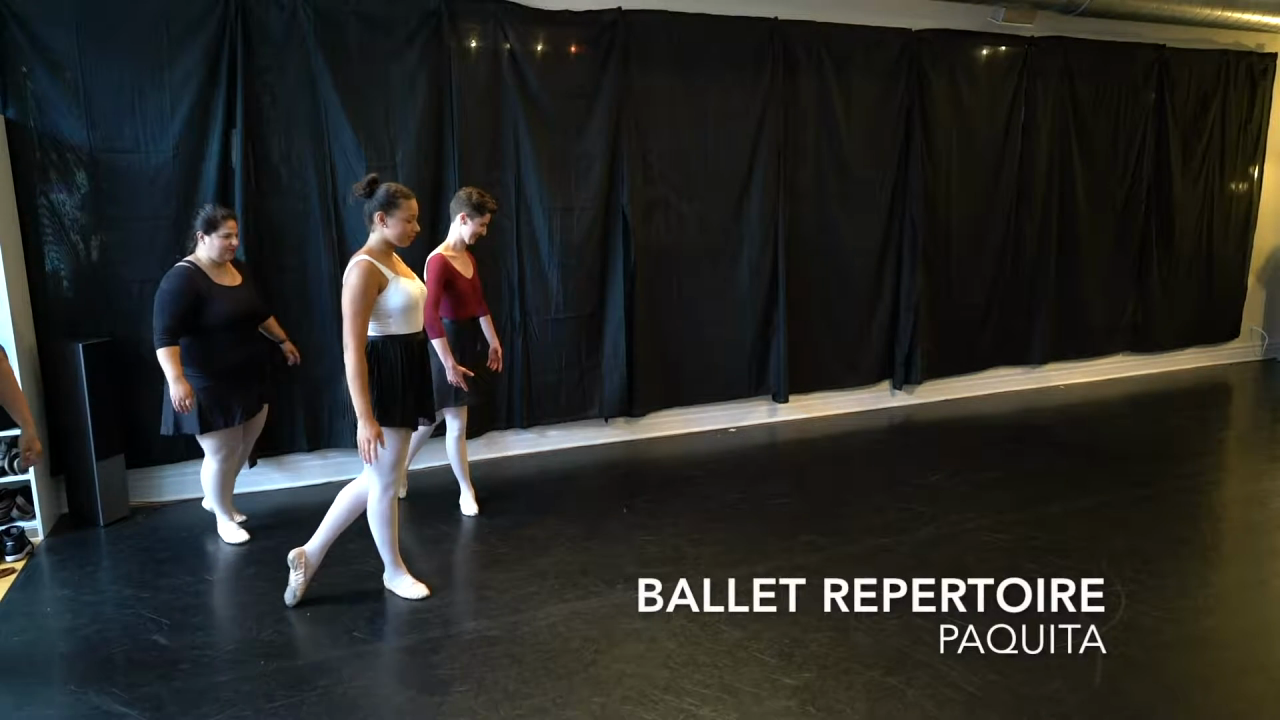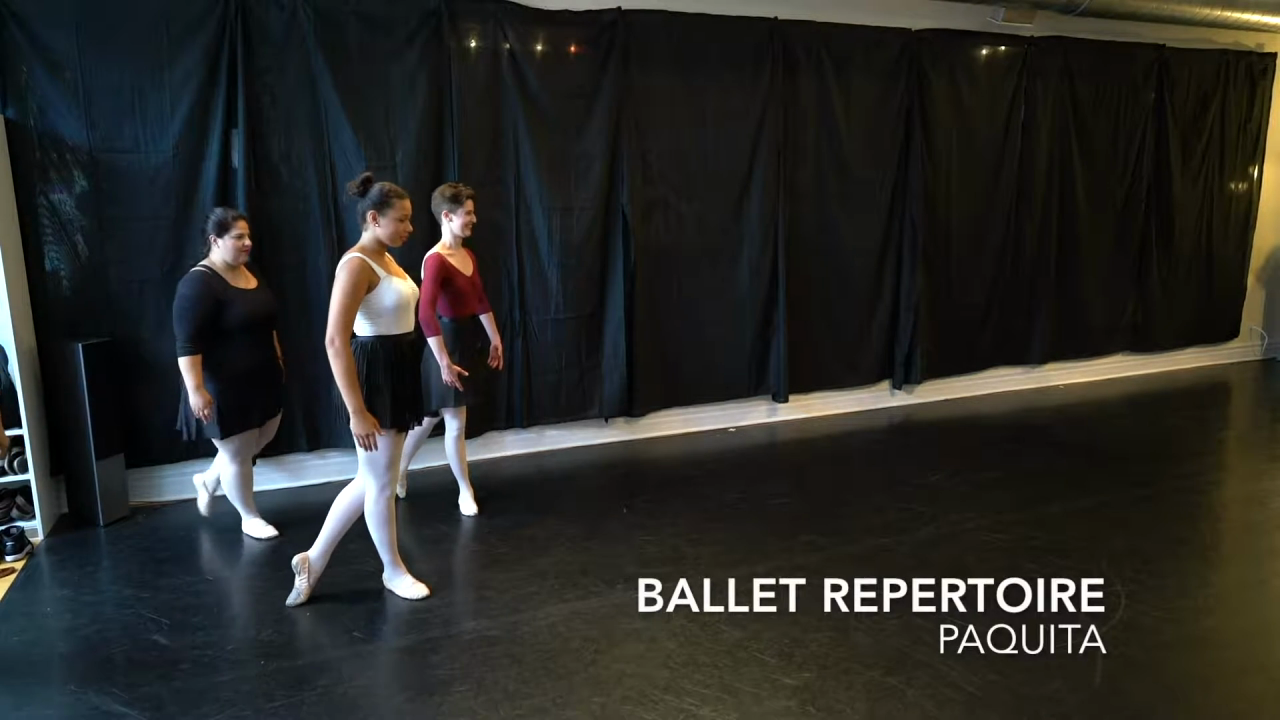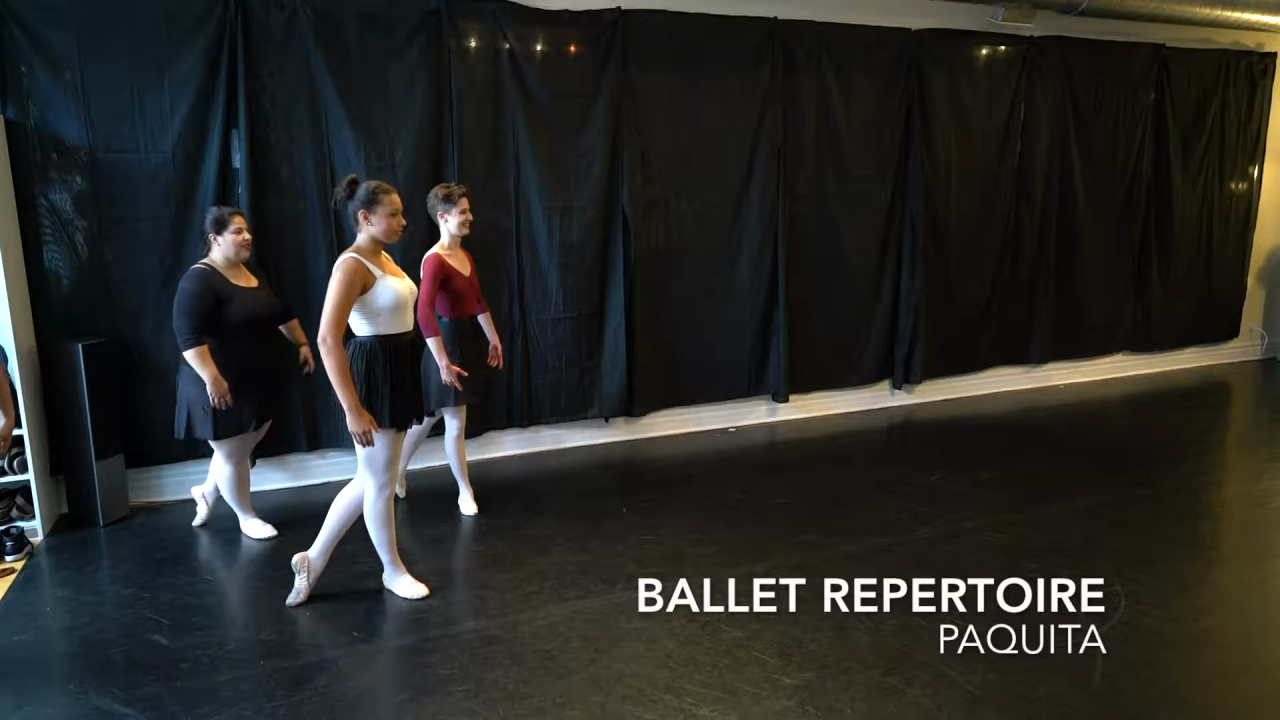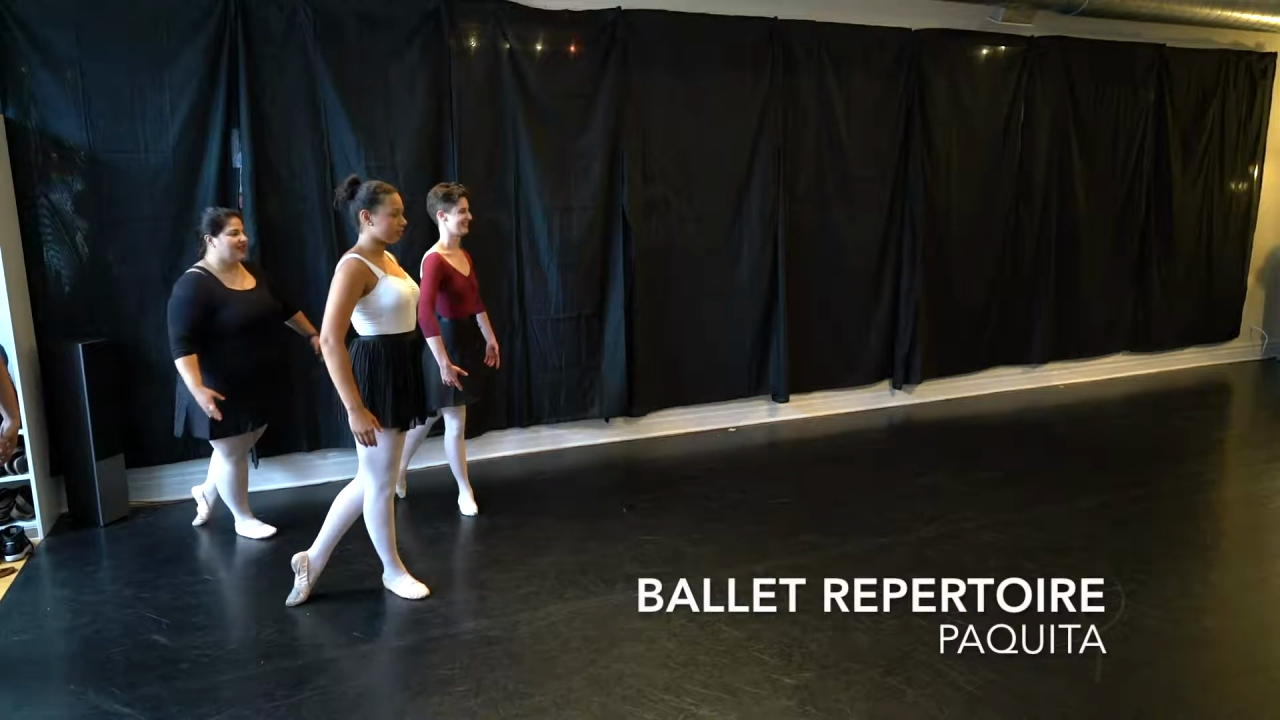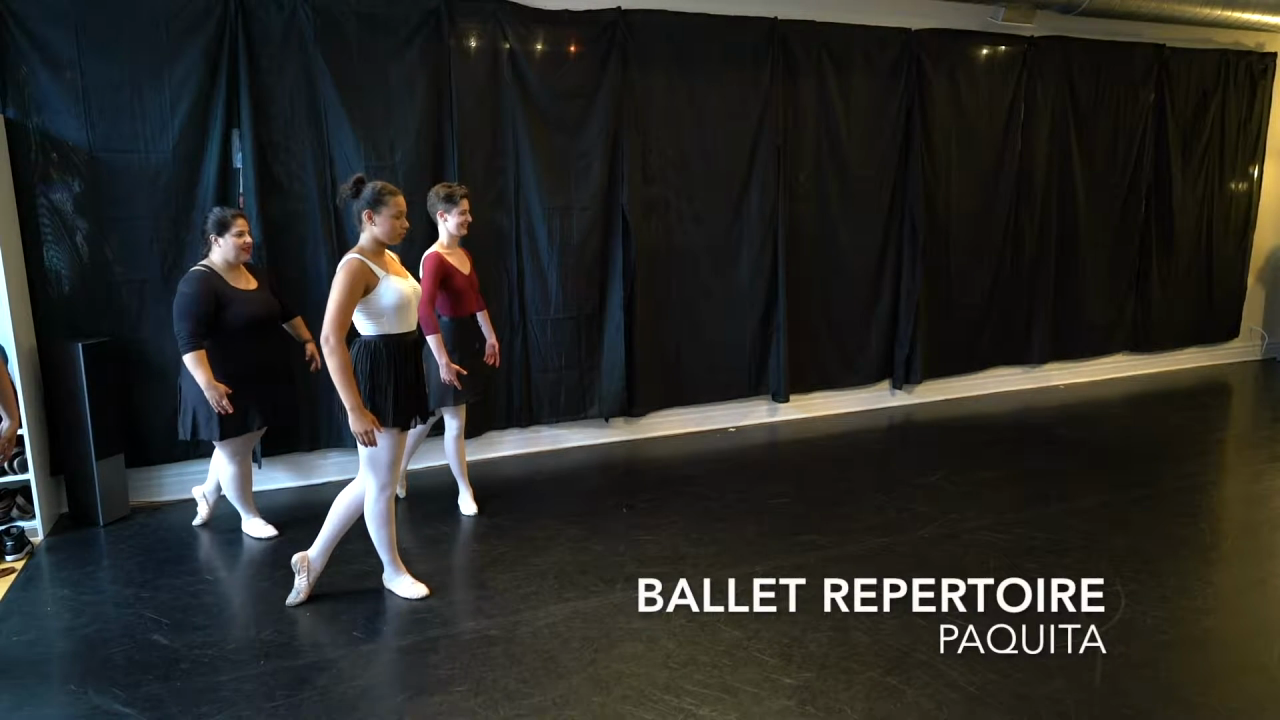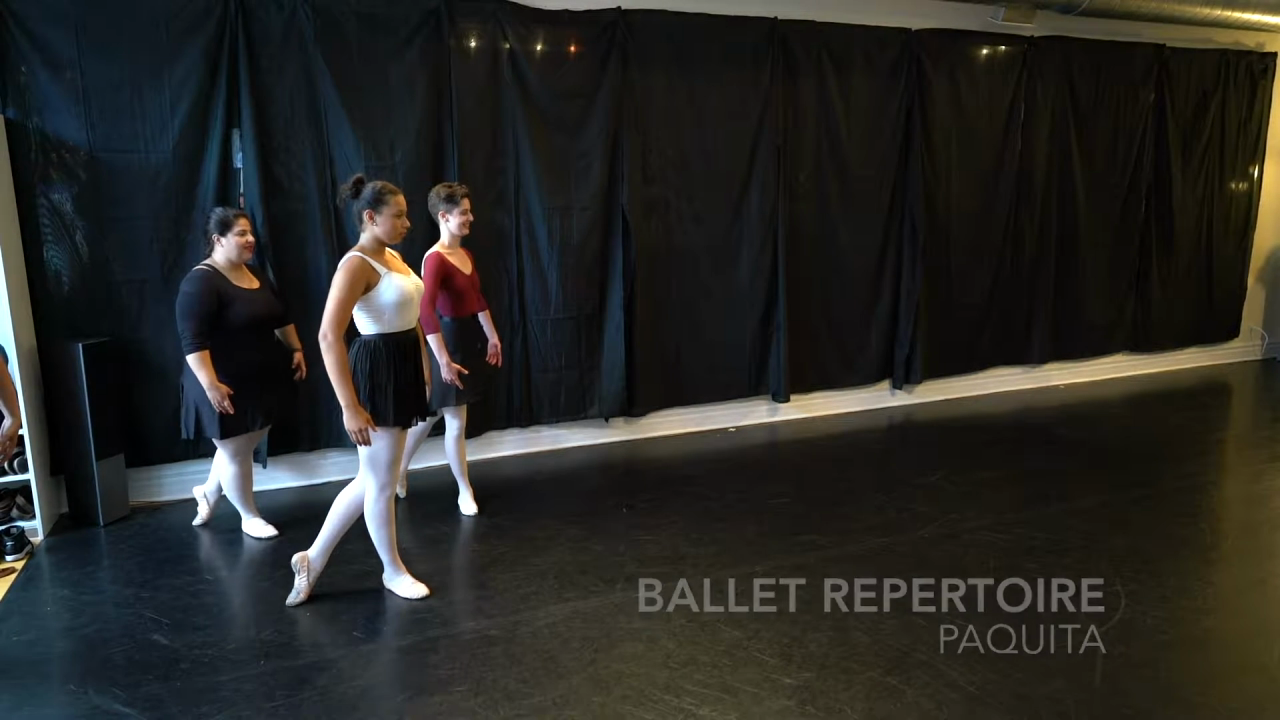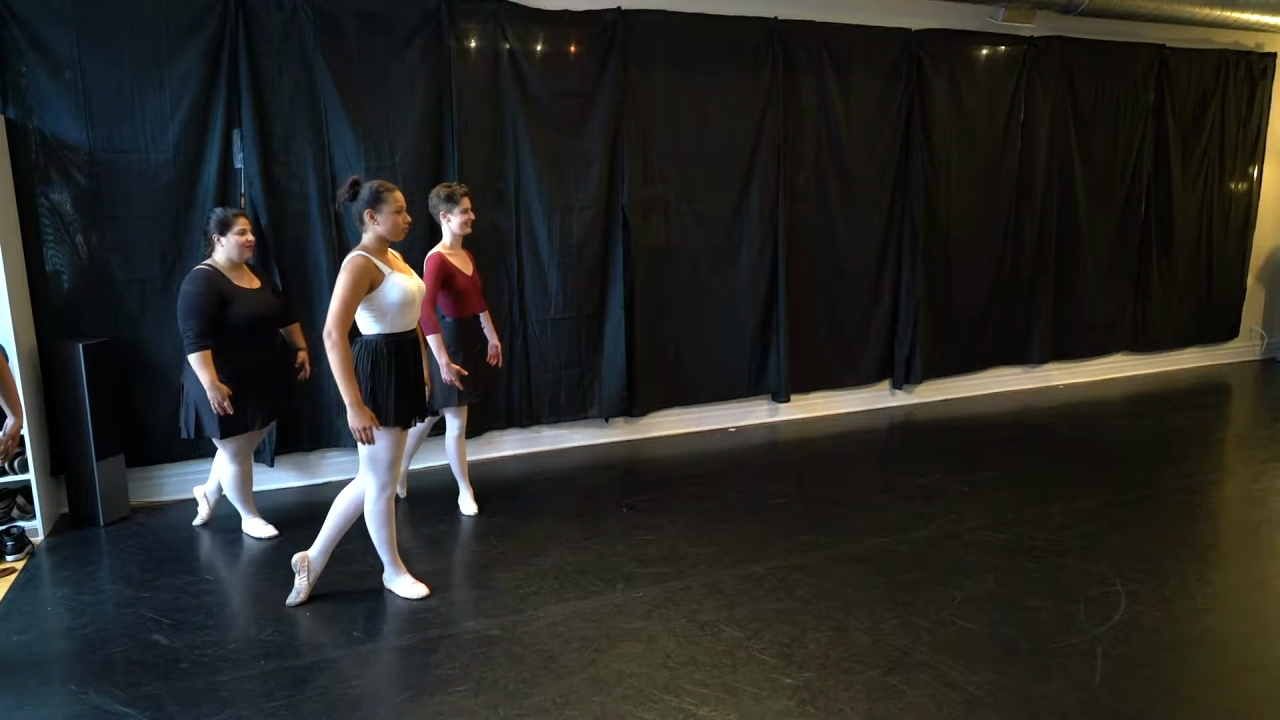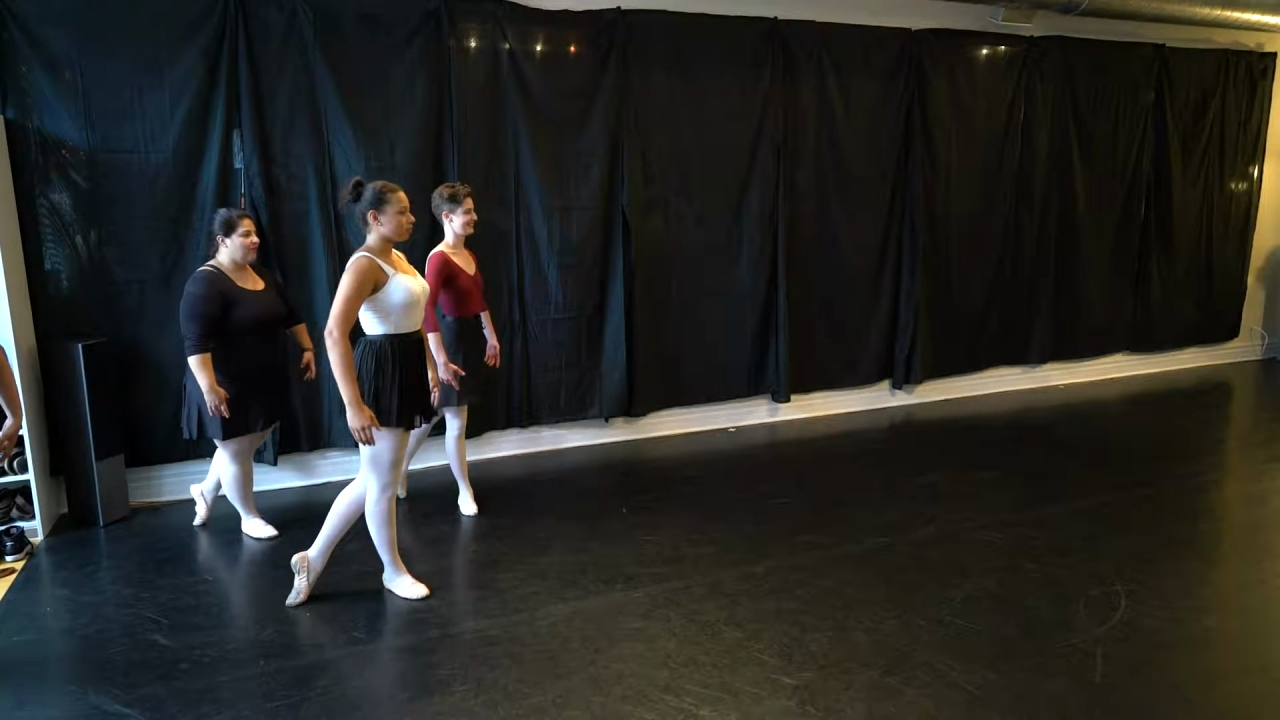
dt=0.5s
person 1, frame 1
left shoulder: (393, 259)
right shoulder: (365, 268)
right elbow: (353, 347)
right wrist: (365, 417)
left hip: (406, 373)
right hip: (383, 377)
left knee: (375, 479)
right knee: (385, 482)
left ankle: (310, 554)
right ankle: (394, 570)
person 1, frame 2
left shoulder: (386, 259)
right shoulder: (357, 265)
right elbow: (336, 341)
left wrist: (400, 386)
right wrist: (357, 411)
left hip: (398, 371)
right hip: (374, 375)
left knee: (371, 479)
right knee: (380, 483)
left ankle: (314, 560)
right ankle: (393, 570)
person 1, frame 3
left shoulder: (384, 258)
right shoulder: (352, 265)
right elbow: (328, 339)
left wrist: (403, 378)
right wrist: (352, 408)
left hip: (397, 370)
right hip: (373, 373)
left knee: (369, 478)
right knee: (380, 482)
left ankle: (313, 559)
right ankle: (393, 570)
person 1, frame 4
left shoulder: (388, 258)
right shoulder: (355, 266)
right elbow: (330, 340)
left wrist: (408, 380)
right wrist: (355, 408)
left hip: (400, 369)
right hip: (375, 373)
left knee: (371, 479)
right knee: (380, 483)
left ankle: (313, 559)
right ankle: (392, 570)
person 1, frame 5
left shoulder: (392, 259)
right shoulder: (355, 267)
right elbow: (331, 339)
left wrist: (418, 377)
right wrist: (355, 409)
left hip: (402, 370)
right hip: (377, 373)
left knee: (370, 479)
right knee: (381, 483)
left ankle: (313, 559)
right ankle: (393, 570)
person 1, frame 6
left shoulder: (393, 257)
right shoulder: (356, 265)
right elbow: (329, 336)
left wrist: (424, 371)
right wrist: (350, 406)
left hip: (403, 367)
right hip: (377, 371)
left knee: (371, 478)
right knee: (381, 482)
left ankle: (313, 559)
right ankle: (393, 570)
person 1, frame 7
left shoulder: (394, 257)
right shoulder: (360, 264)
right elbow: (334, 334)
left wrist: (424, 371)
right wrist: (354, 404)
left hip: (403, 368)
right hip: (379, 371)
left knee: (371, 478)
right knee: (381, 482)
left ankle: (314, 559)
right ankle: (393, 570)
person 1, frame 8
left shoulder: (399, 257)
right shoulder: (365, 264)
right elbow: (334, 334)
left wrist: (430, 369)
right wrist: (354, 404)
left hip: (407, 368)
right hip: (382, 371)
left knee: (374, 477)
right knee: (382, 481)
left ankle: (314, 558)
right ankle: (393, 570)
person 2, frame 1
left shoulder: (468, 258)
right shoulder: (438, 261)
left elbow: (479, 303)
right elbow: (430, 317)
left wrist: (493, 342)
right wrist: (449, 363)
left hip: (470, 340)
right hip: (448, 342)
right knee: (456, 424)
left ankle: (398, 472)
right ankle: (466, 491)
person 2, frame 2
left shoulder: (468, 255)
right shoulder: (436, 260)
left elbow: (481, 300)
right elbow: (426, 314)
left wrist: (495, 339)
right wrist: (443, 361)
left hip: (471, 339)
right hip: (449, 341)
left knee: (432, 415)
right knee: (456, 424)
left ankle: (398, 472)
right ankle: (465, 491)
person 2, frame 3
left shoulder: (466, 256)
right shoulder: (434, 261)
left elbow: (478, 301)
right elbow: (424, 314)
left wrist: (493, 338)
right wrist: (442, 361)
left hip: (468, 338)
right hip: (447, 340)
left knee: (430, 415)
right knee: (455, 424)
left ankle: (397, 472)
right ankle: (464, 491)
person 2, frame 4
left shoulder: (465, 256)
right shoulder: (434, 260)
left elbow: (476, 301)
right elbow: (425, 314)
left wrist: (490, 339)
right wrist: (443, 361)
left hip: (468, 338)
right hip: (447, 341)
left knee: (430, 415)
right knee: (456, 424)
left ankle: (398, 472)
right ankle: (465, 492)
person 2, frame 5
left shoulder: (464, 254)
right shoulder: (434, 259)
left elbow: (476, 299)
right elbow: (425, 312)
left wrist: (490, 336)
right wrist: (442, 360)
left hip: (468, 337)
right hip: (447, 339)
left knee: (430, 414)
right knee: (456, 423)
left ankle: (398, 472)
right ankle: (465, 491)
person 2, frame 6
left shoulder: (466, 254)
right shoulder: (435, 259)
left elbow: (478, 299)
right elbow: (426, 311)
left wrist: (492, 336)
right wrist: (443, 359)
left hip: (470, 338)
right hip: (449, 340)
left knee: (431, 414)
right knee: (456, 423)
left ankle: (398, 472)
right ankle: (465, 491)
person 2, frame 7
left shoulder: (467, 255)
right shoulder: (437, 260)
right elbow: (426, 312)
left wrist: (492, 337)
right wrist: (443, 360)
left hip: (471, 339)
right hip: (450, 341)
left knee: (431, 414)
right knee: (456, 423)
left ankle: (399, 472)
right ankle: (465, 492)
person 2, frame 8
left shoulder: (470, 255)
right shoulder: (440, 258)
right elbow: (427, 309)
left wrist: (491, 338)
right wrist: (440, 359)
left hip: (471, 338)
right hip: (451, 340)
right knee: (457, 423)
left ankle: (399, 472)
right ankle: (464, 492)
person 3, frame 1
left shoulder: (237, 269)
right shoulder: (183, 279)
left elbow: (259, 312)
right elbow: (165, 335)
left wrist: (283, 341)
right wrist: (176, 380)
left hip: (249, 377)
right hip: (209, 385)
left knee: (243, 446)
right knee: (221, 453)
left ankle: (216, 498)
right ankle: (225, 518)
person 3, frame 2
left shoulder: (249, 272)
right shoulder: (199, 284)
left elbow: (266, 322)
right elbow: (187, 344)
left wrist: (277, 357)
right wrist: (196, 389)
left hip: (260, 379)
right hip: (224, 388)
left knee: (261, 440)
right knee: (238, 454)
left ankle: (209, 480)
right ankle: (249, 517)
person 3, frame 3
left shoulder: (250, 273)
right shoulder: (199, 280)
left elbow: (281, 312)
right elbow: (188, 336)
left wrist: (302, 344)
right wrist: (212, 379)
left hip: (259, 382)
right hip: (224, 388)
left knee: (243, 446)
right knee: (233, 454)
left ankle: (207, 492)
right ankle: (247, 517)
person 3, frame 4
left shoulder: (252, 271)
right shoulder: (194, 285)
left elbow: (283, 306)
right elbow: (182, 344)
left wrist: (312, 334)
right wrist: (196, 388)
left hip: (259, 382)
right hip: (222, 388)
left knee: (241, 446)
right knee: (233, 453)
left ankle: (207, 493)
right ankle: (243, 519)
person 3, frame 5
left shoulder: (253, 273)
right shoulder: (199, 283)
left elbow: (283, 310)
right elbow: (189, 340)
left wrist: (307, 340)
right wrist: (207, 384)
left hip: (260, 381)
right hip: (224, 388)
left knee: (242, 445)
right knee: (235, 452)
left ankle: (207, 492)
right ankle: (249, 516)
person 3, frame 6
left shoulder: (255, 273)
right shoulder: (201, 282)
left elbow: (281, 316)
right elbow: (193, 340)
left wrist: (295, 349)
right wrist: (210, 384)
left hip: (261, 381)
right hip: (226, 387)
left knee: (244, 445)
right knee: (236, 452)
left ankle: (208, 491)
right ankle: (249, 516)
person 3, frame 7
left shoulder: (255, 274)
right shoulder: (202, 282)
left elbow: (284, 313)
right elbow: (195, 340)
left wrist: (300, 348)
right wrist: (211, 384)
left hip: (261, 381)
right hip: (226, 386)
left knee: (245, 445)
right knee: (236, 451)
left ankle: (209, 492)
right ankle: (250, 517)
person 3, frame 8
left shoulder: (260, 274)
right shoulder: (206, 283)
left elbow: (289, 314)
right elbow: (196, 342)
left wrist: (307, 348)
right wrist: (208, 387)
left hip: (264, 382)
right hip: (228, 388)
left knee: (245, 445)
right knee: (237, 452)
left ankle: (206, 490)
right ankle: (249, 517)
